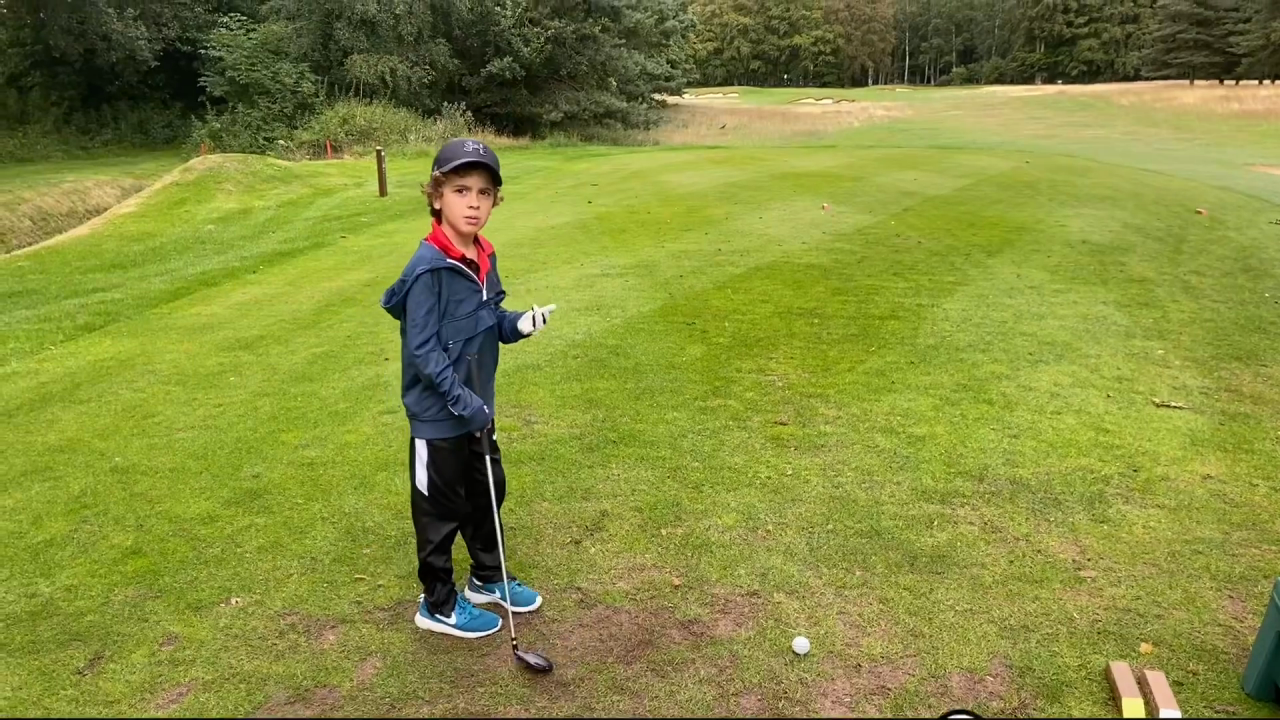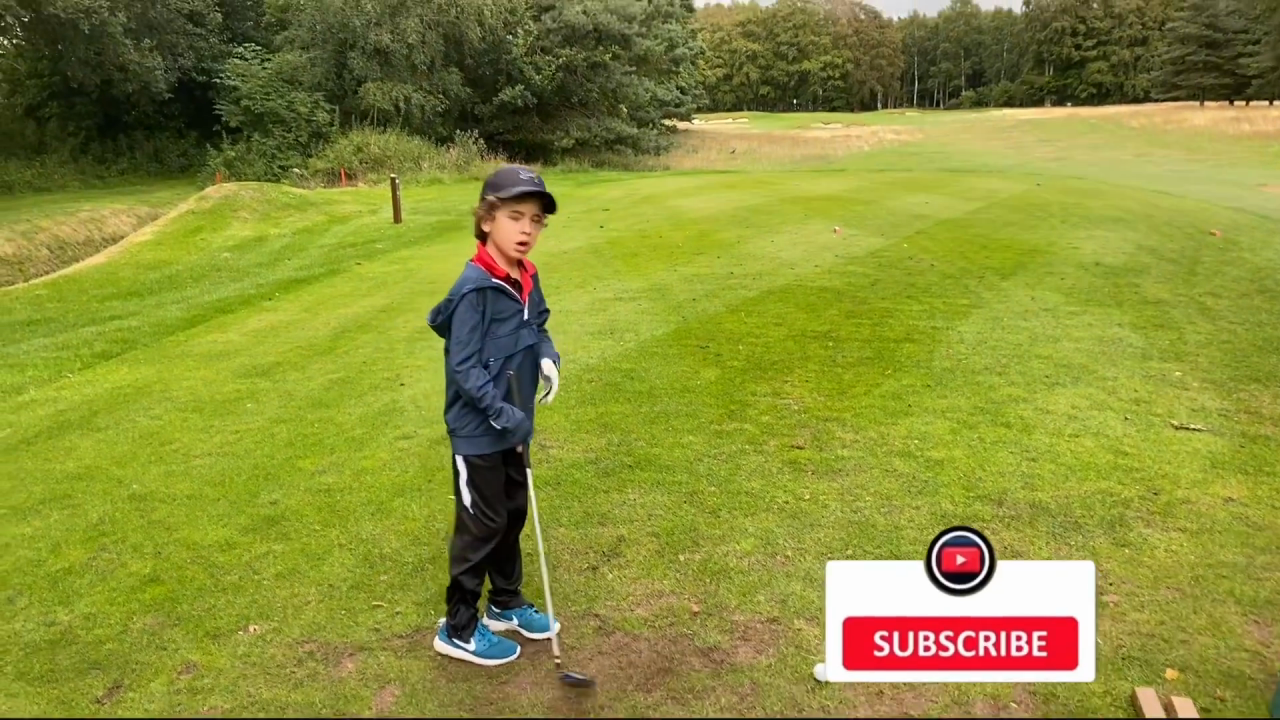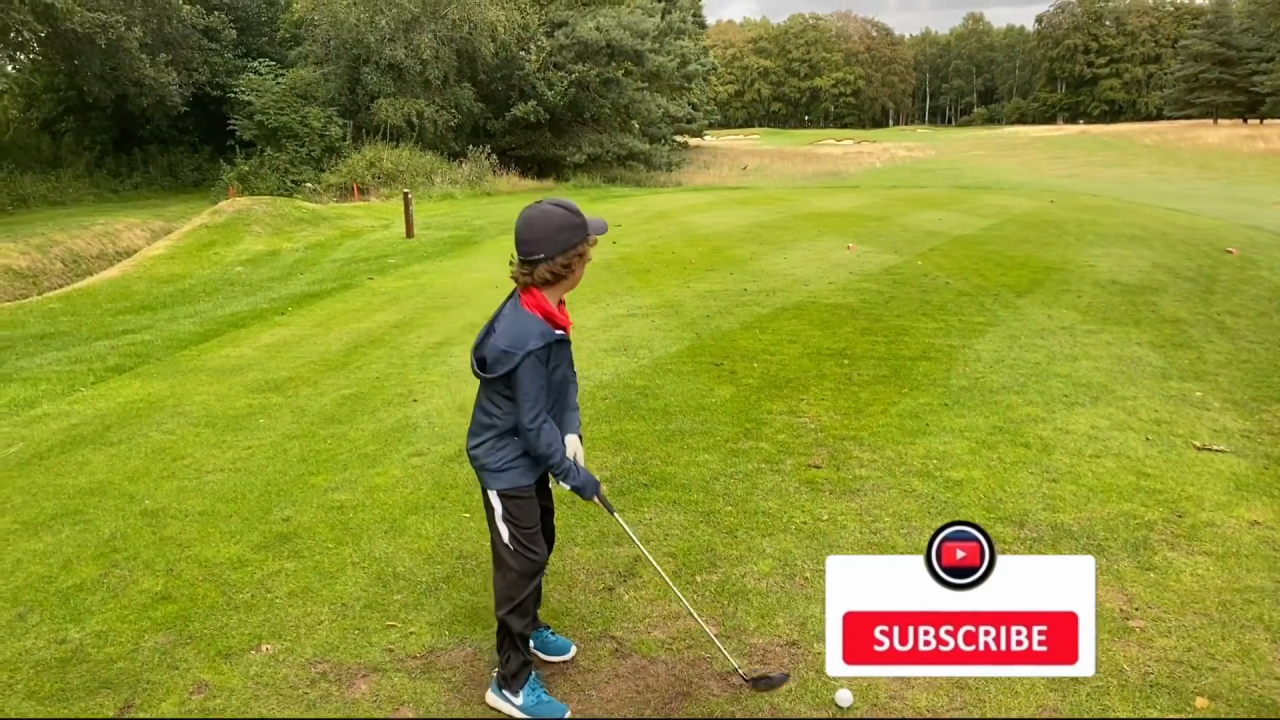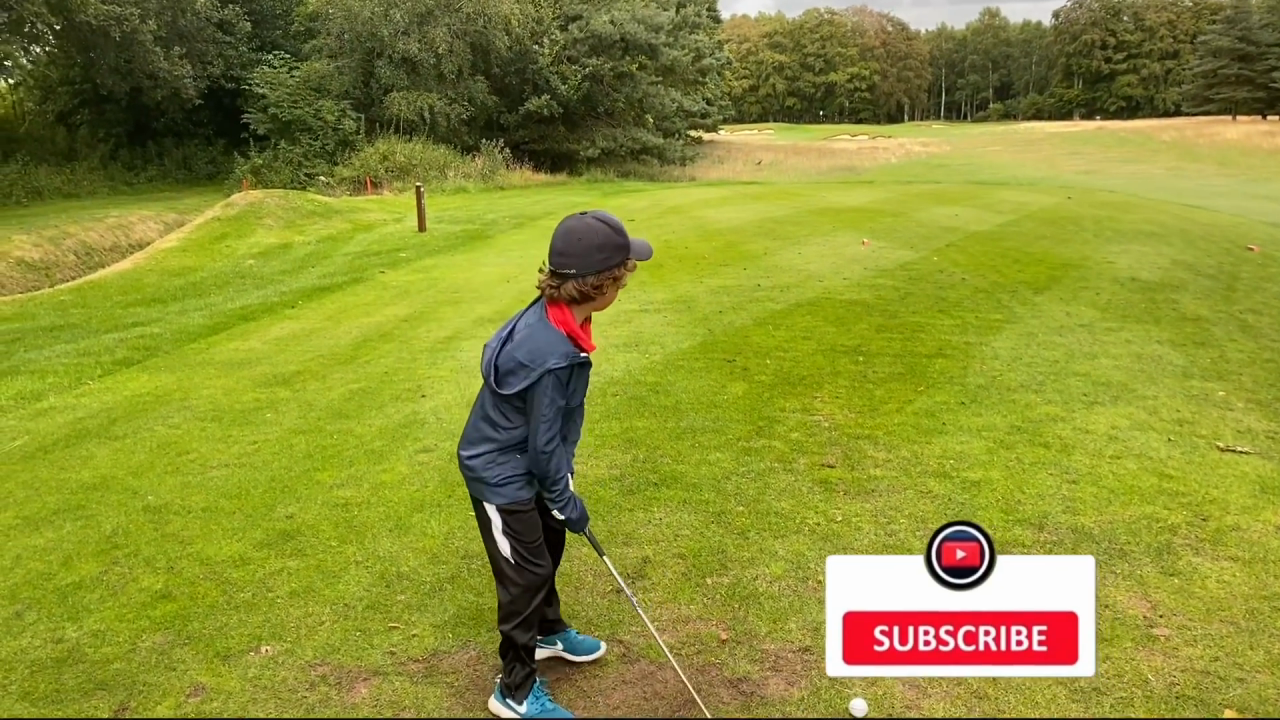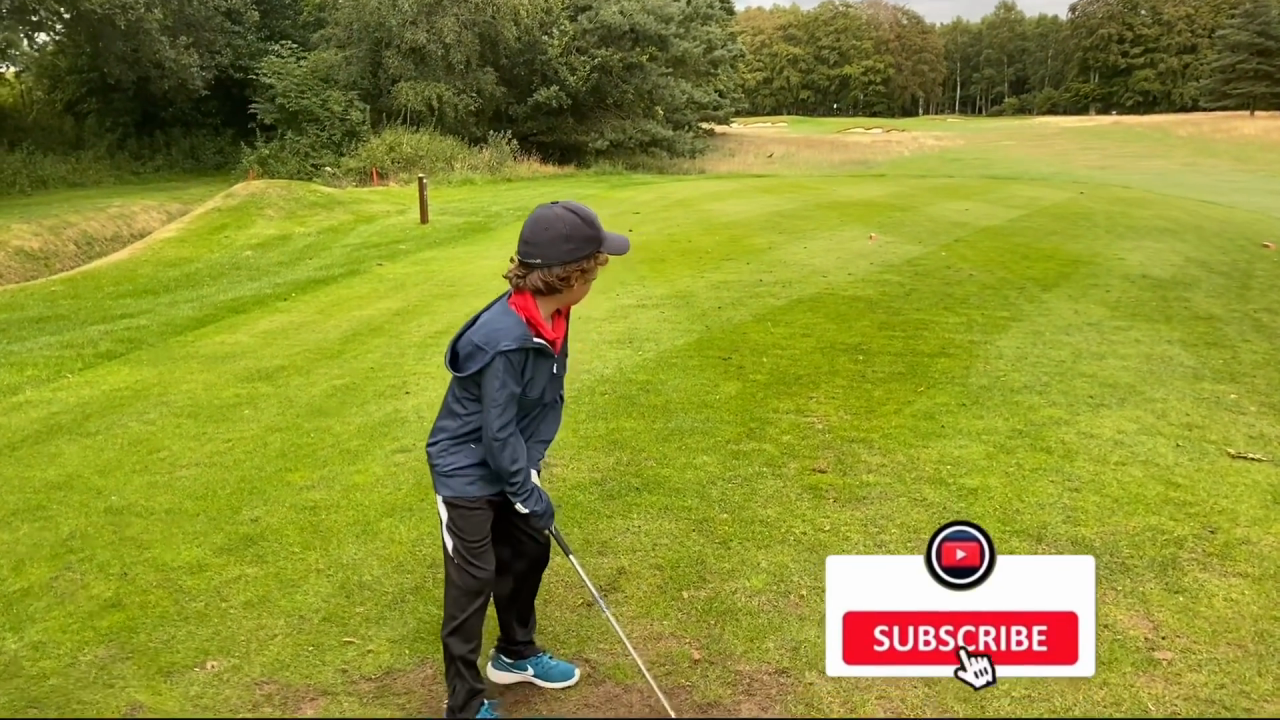
dt=0.5s
person 1, frame 1
left shoulder: (484, 257)
right shoulder: (428, 269)
right elbow: (423, 351)
left wrist: (517, 324)
right wrist: (463, 403)
left hip: (476, 406)
right hip: (438, 415)
left knee: (488, 491)
right knee: (441, 508)
left ankle: (487, 580)
right ankle: (438, 605)
person 1, frame 2
left shoulder: (527, 278)
right shoulder: (474, 290)
right elbow: (464, 369)
left wrist: (548, 358)
right wrist: (504, 414)
left hip: (513, 425)
right hip: (478, 431)
left knee: (513, 516)
right knee: (482, 526)
left ankle: (505, 605)
right ankle: (459, 628)
person 1, frame 3
left shoulder: (541, 309)
right shoulder: (528, 338)
left elbow: (563, 379)
right elbow: (533, 421)
left wrist: (571, 431)
right wrist: (571, 472)
left hip: (523, 454)
right hip: (503, 460)
left knee: (541, 541)
right knee: (523, 561)
left ankle: (525, 628)
person 1, frame 4
left shoulder: (559, 316)
right shoulder: (549, 356)
left elbow: (568, 413)
right elbow: (543, 441)
left wrist: (565, 474)
right wrist: (565, 499)
left hip: (519, 462)
right hip: (500, 471)
left knee: (549, 542)
right knee: (528, 571)
left ankle: (547, 630)
person 1, frame 5
left shoulder: (551, 318)
right shoulder: (504, 341)
left elbow: (549, 400)
right elbow: (498, 431)
left wrist: (531, 469)
right wrist: (528, 494)
left hip: (507, 464)
right hip: (466, 468)
left knee: (530, 551)
right knee: (474, 578)
left ankle: (515, 654)
